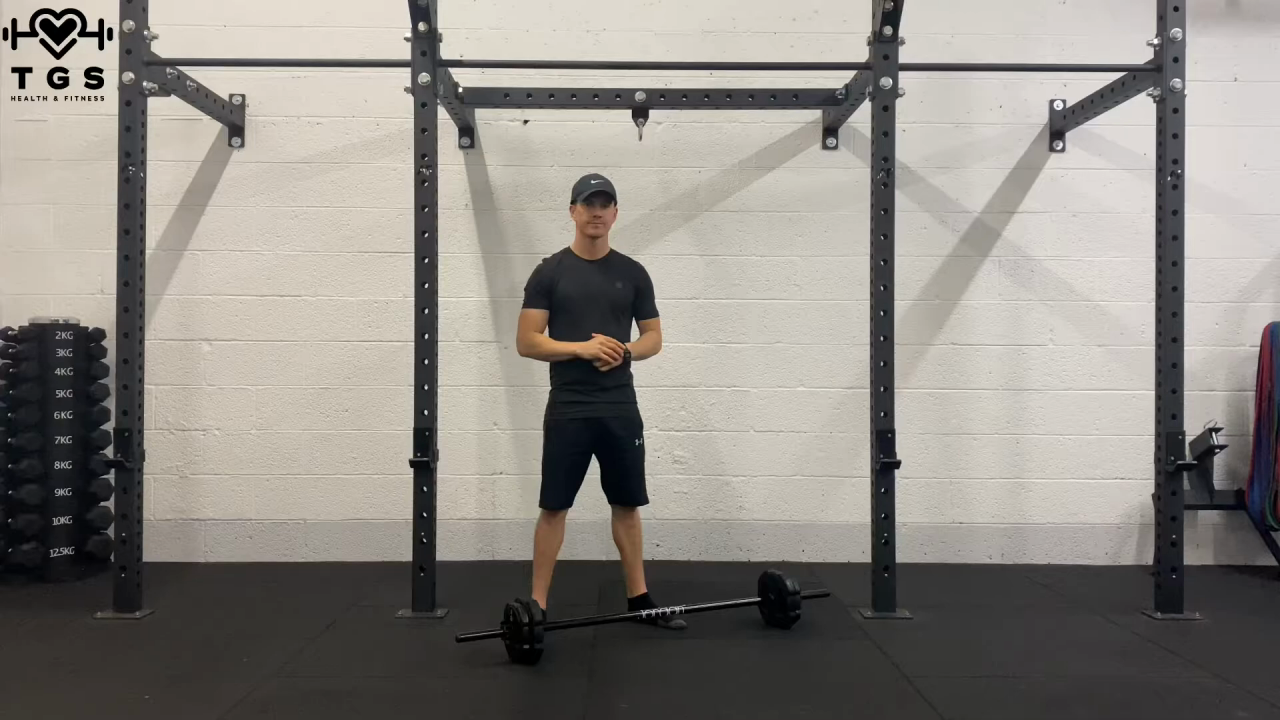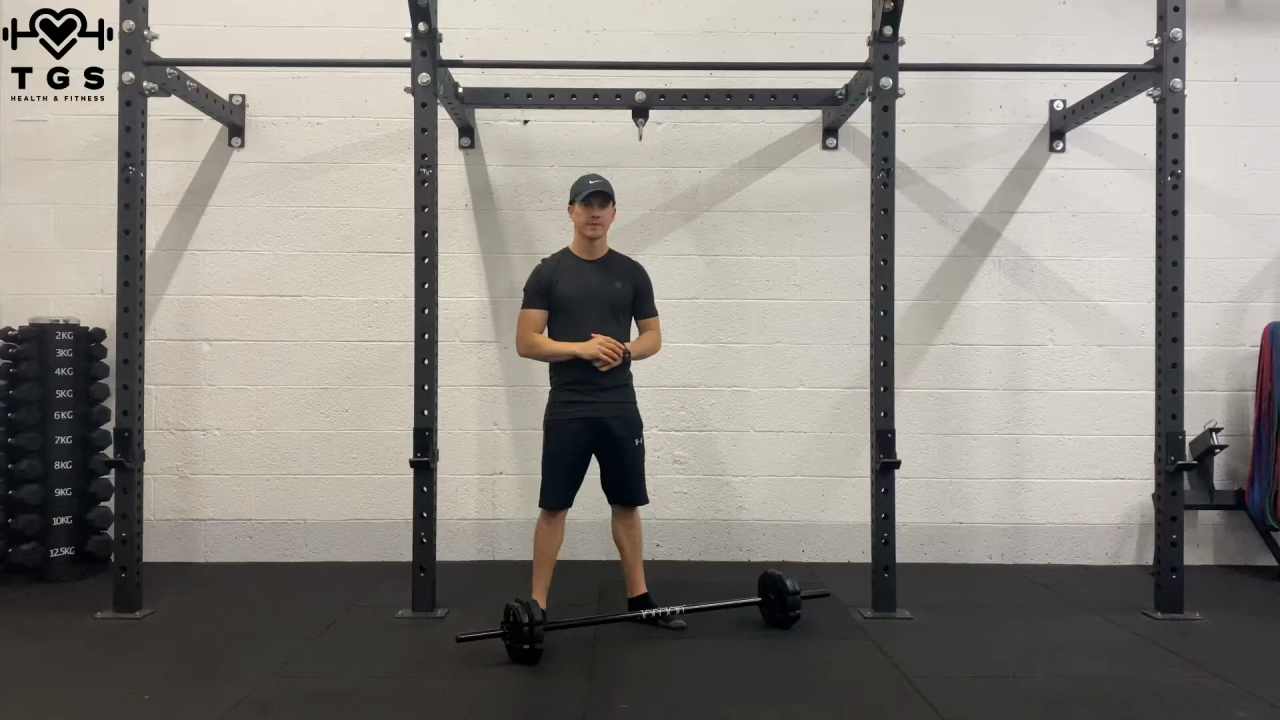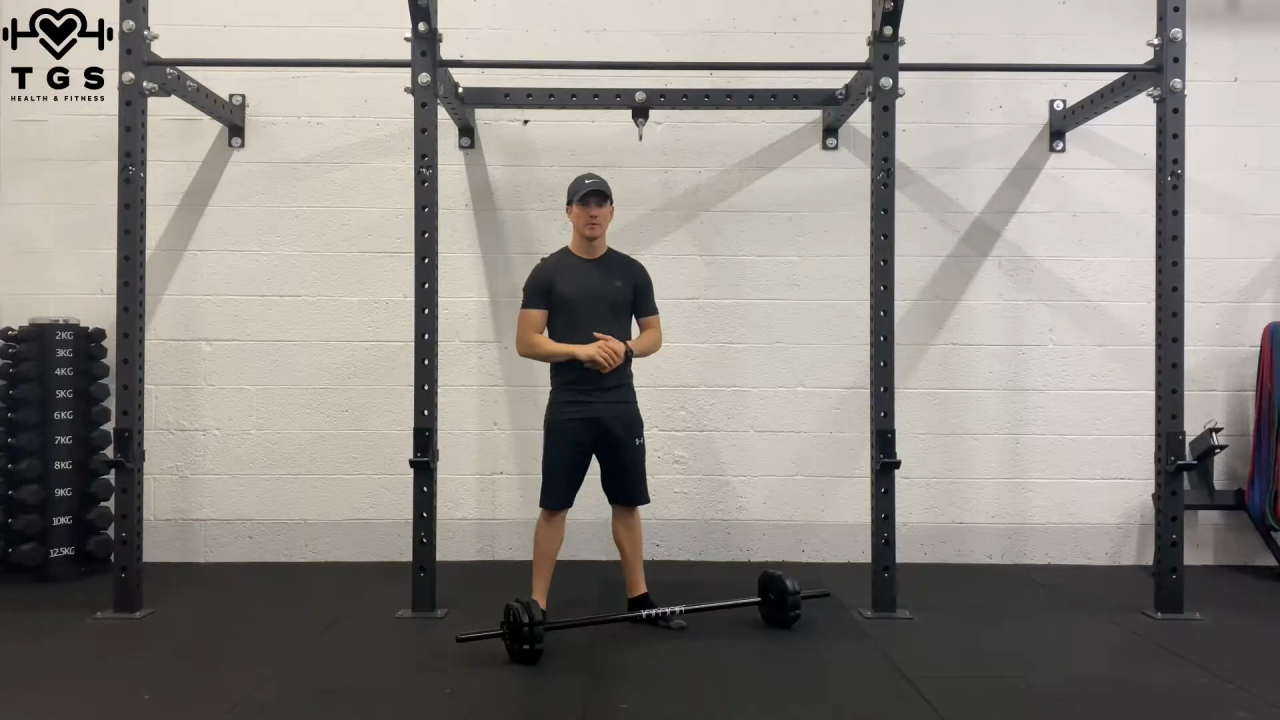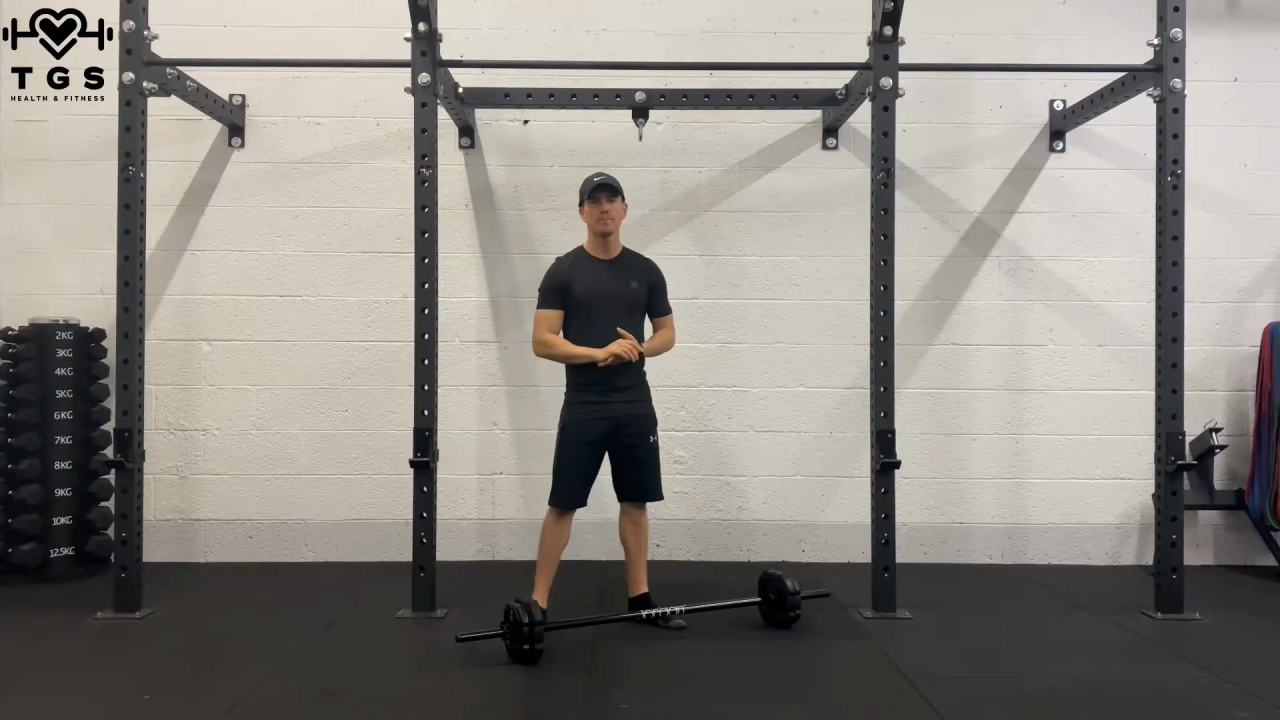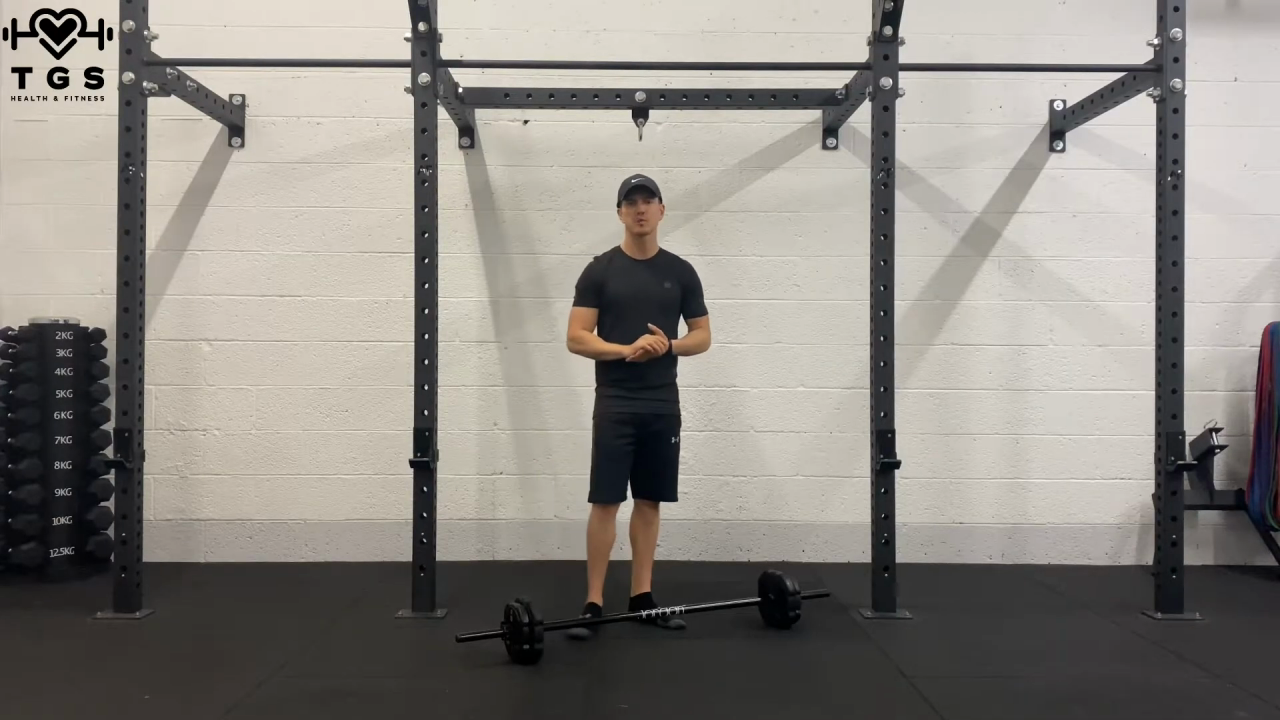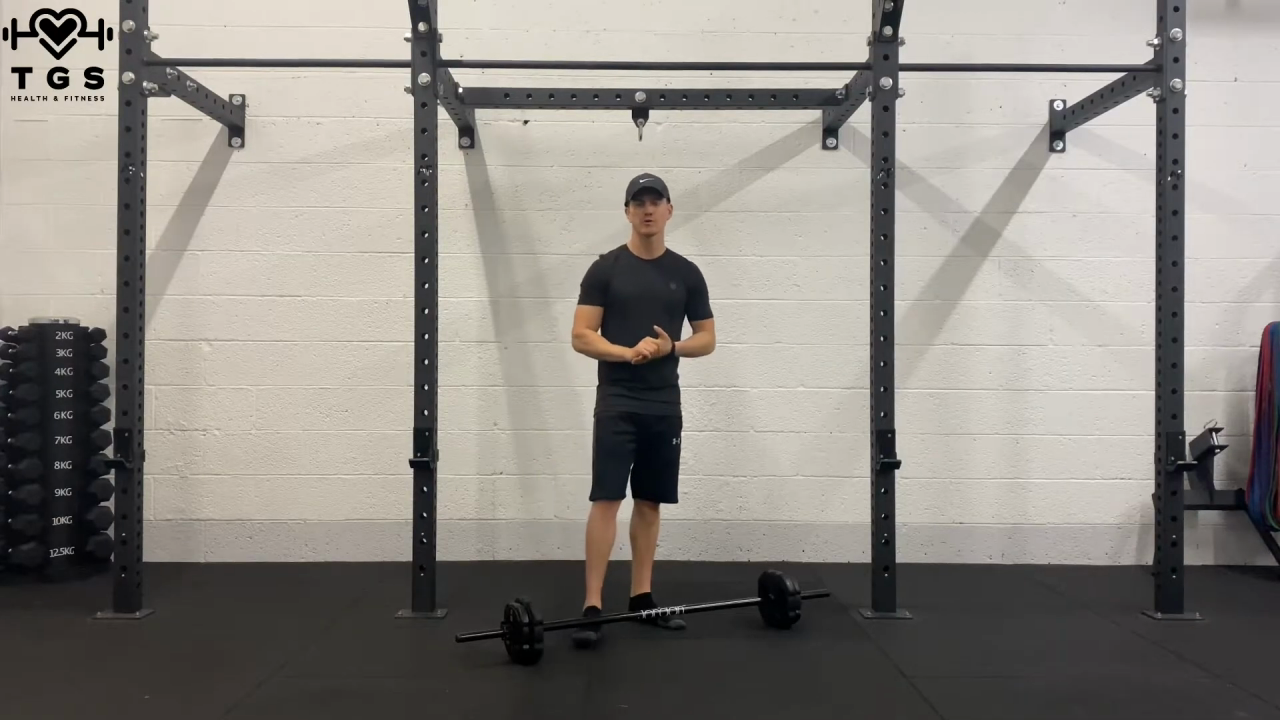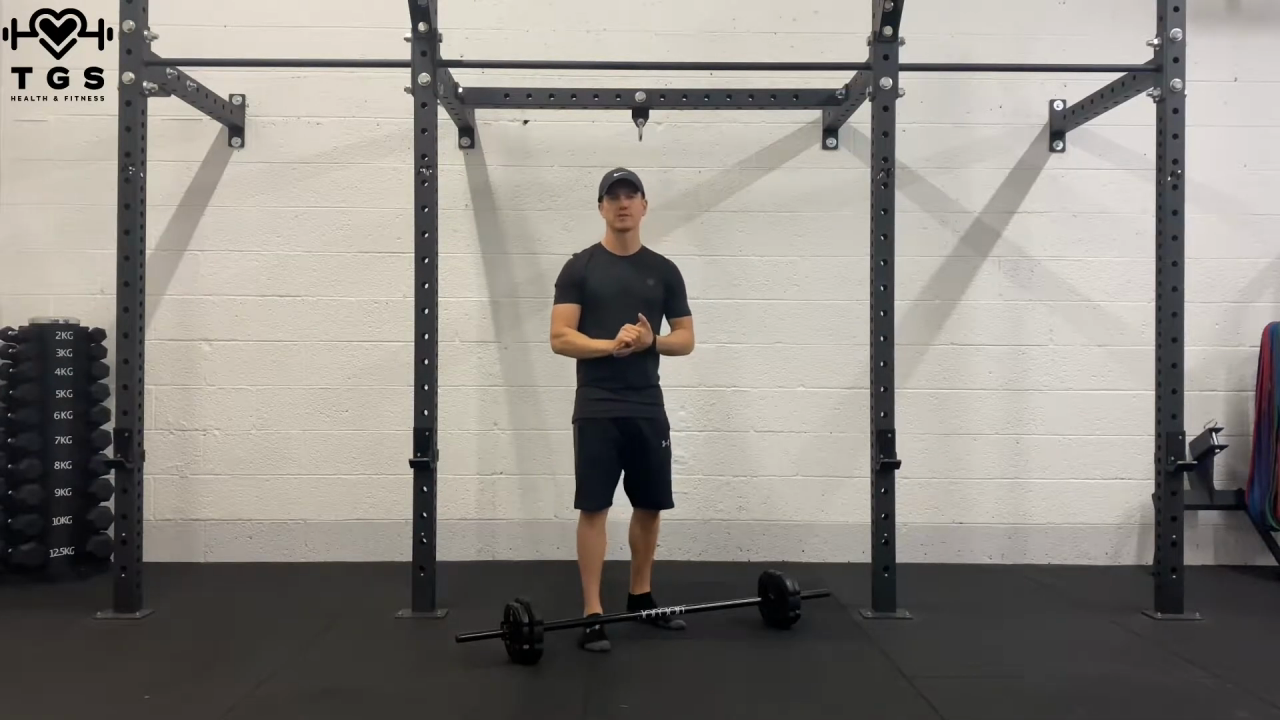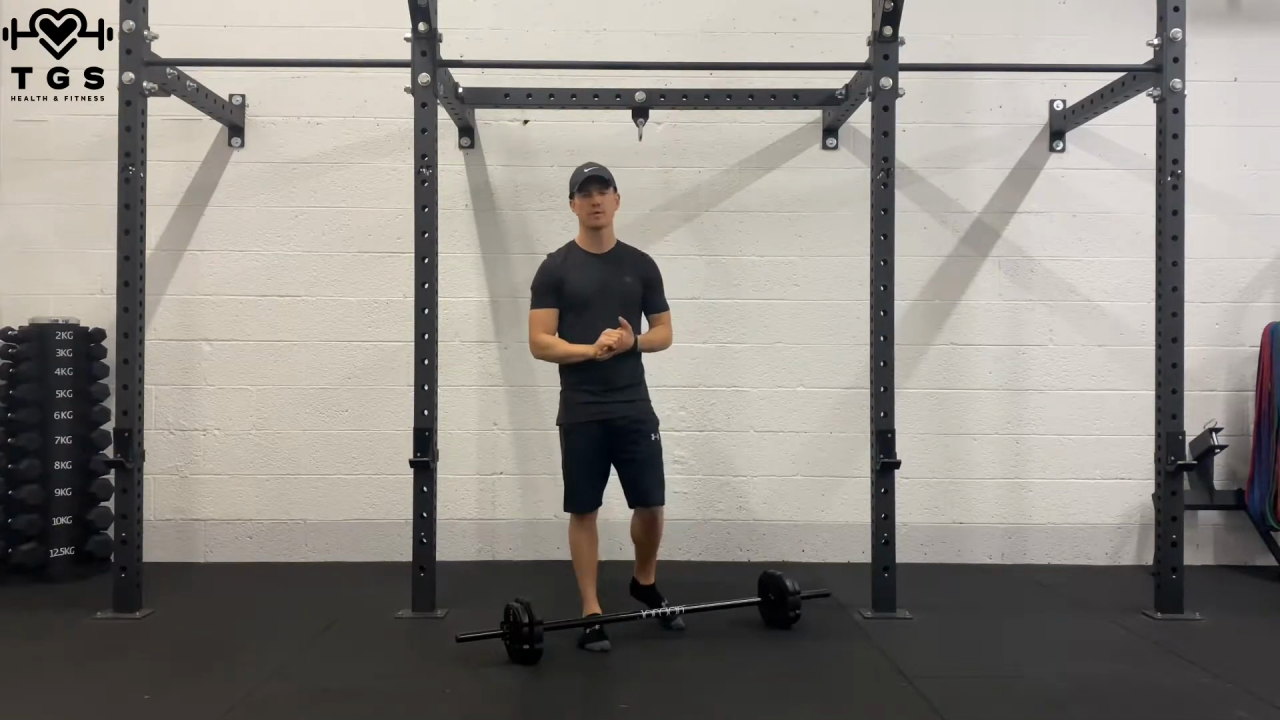
dt=0.5s
person 1, frame 1
left shoulder: (632, 273)
right shoulder: (550, 272)
left elbow: (653, 338)
right elbow: (526, 341)
left wrist: (624, 350)
right wrist: (581, 348)
left hip: (620, 407)
right hip: (568, 409)
left knee: (627, 504)
right knee: (554, 506)
left ankle: (638, 597)
right ankle: (538, 603)
person 1, frame 2
left shoulder: (631, 273)
right shoulder: (549, 272)
left elbow: (653, 337)
right elbow: (526, 342)
left wrist: (624, 350)
right wrist: (582, 348)
left hip: (620, 407)
right hip: (568, 408)
left knee: (627, 503)
right knee: (554, 506)
left ankle: (638, 596)
right ankle: (538, 604)
person 1, frame 3
left shoulder: (631, 271)
right shoulder: (548, 272)
left elbow: (654, 334)
right elbow: (526, 342)
left wrist: (625, 349)
right wrist: (580, 350)
left hip: (621, 406)
right hip: (569, 408)
left knee: (628, 503)
right knee: (554, 506)
left ankle: (639, 597)
right ankle: (538, 604)
person 1, frame 4
left shoulder: (646, 271)
right shoulder: (564, 271)
left elbow: (667, 333)
right elbow: (542, 342)
left wrist: (640, 348)
right wrist: (597, 353)
left hip: (635, 405)
right hip: (584, 406)
left knee: (636, 501)
right knee: (563, 504)
left ankle: (639, 596)
right ankle: (538, 603)
person 1, frame 5
left shoulder: (680, 271)
right shoulder: (600, 270)
left elbow: (703, 335)
right elbow: (576, 337)
left wrist: (669, 345)
right wrist: (627, 349)
left hip: (662, 403)
right hip: (615, 401)
left knee: (650, 501)
right knee: (605, 501)
left ankle: (642, 595)
right ankle: (593, 602)
person 1, frame 6
left shoulder: (687, 273)
right shoulder: (605, 268)
left elbow: (707, 339)
right elbow: (581, 336)
left wrist: (670, 346)
right wrist: (629, 352)
left hip: (664, 404)
right hip: (616, 401)
left knee: (649, 502)
right knee: (606, 500)
left ankle: (641, 596)
right ankle: (592, 606)
person 1, frame 7
left shoulder: (663, 270)
right shoulder: (580, 267)
left elbow: (685, 339)
right elbow: (560, 337)
left wrist: (650, 340)
right wrist: (610, 345)
left hip: (647, 406)
right hip: (597, 407)
left knee: (650, 506)
right knee: (593, 508)
left ankle: (641, 595)
right ankle: (593, 612)
person 1, frame 8
left shoulder: (640, 264)
right shoulder: (556, 268)
left elbow: (664, 333)
right elbow: (539, 342)
left wrist: (631, 341)
right wrist: (591, 350)
left hip: (634, 405)
right hip: (581, 410)
left knee: (651, 504)
right knee: (583, 511)
left ankle: (645, 584)
right ankle: (592, 613)
